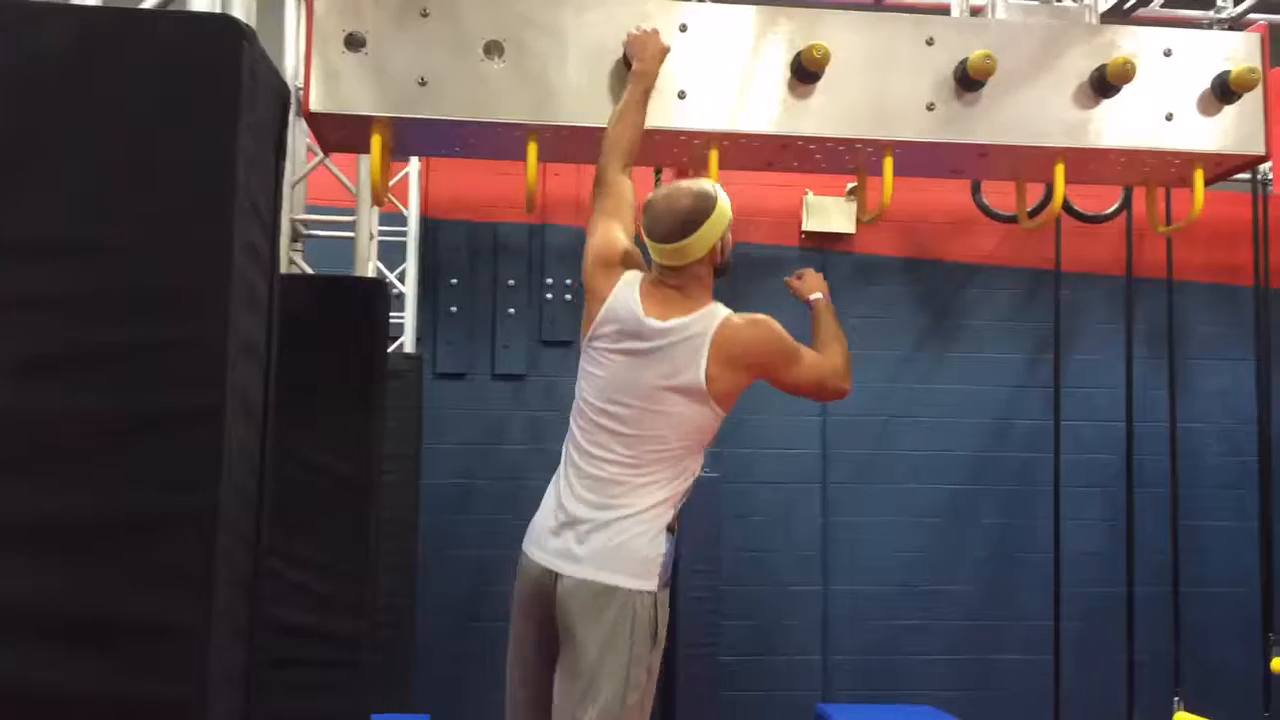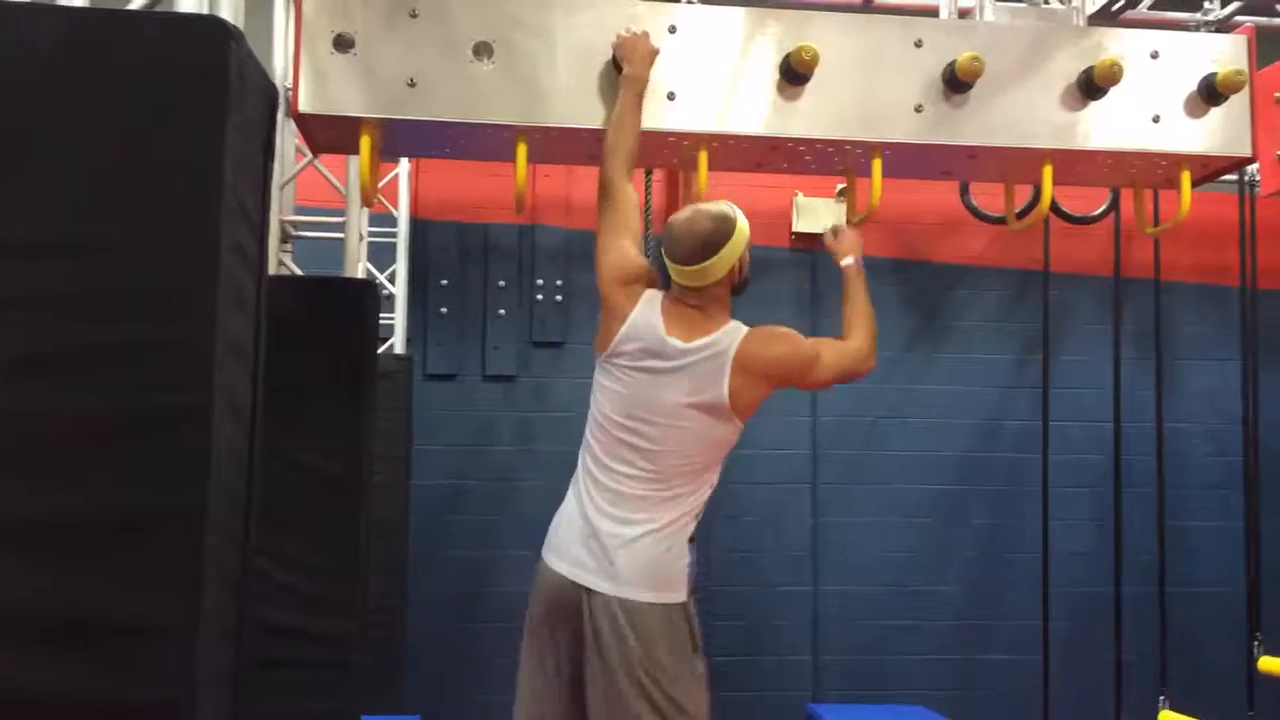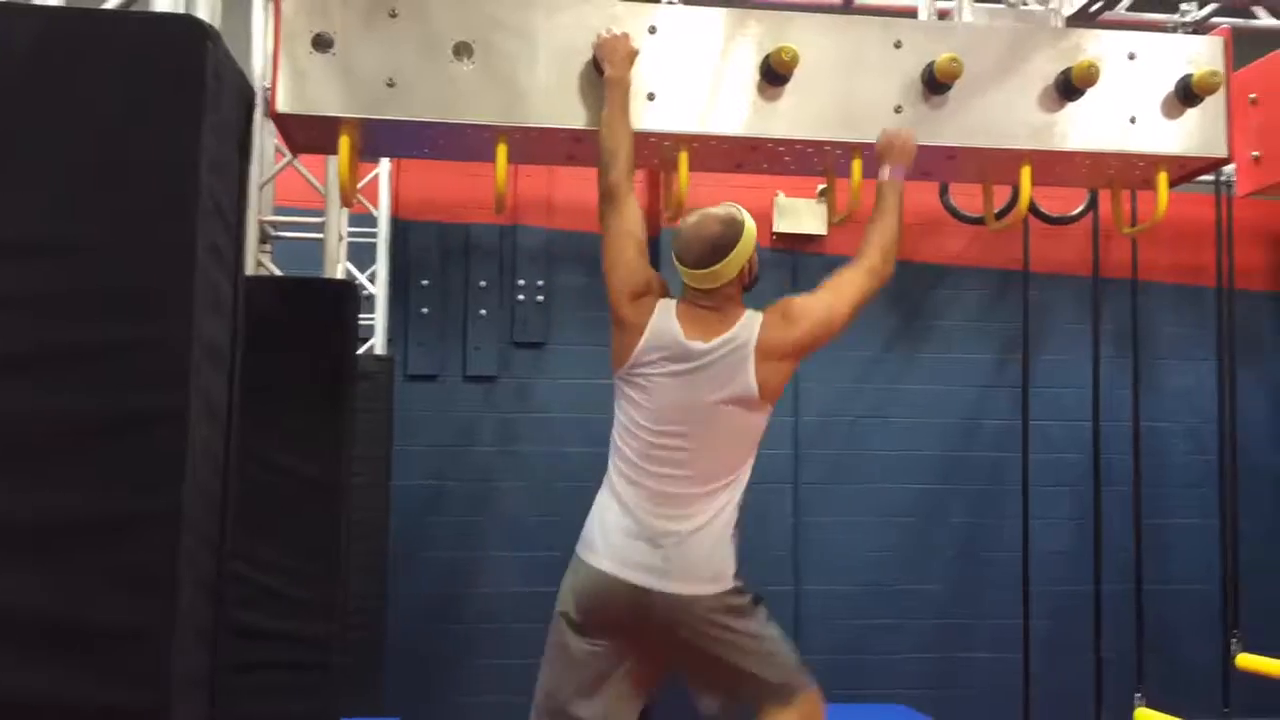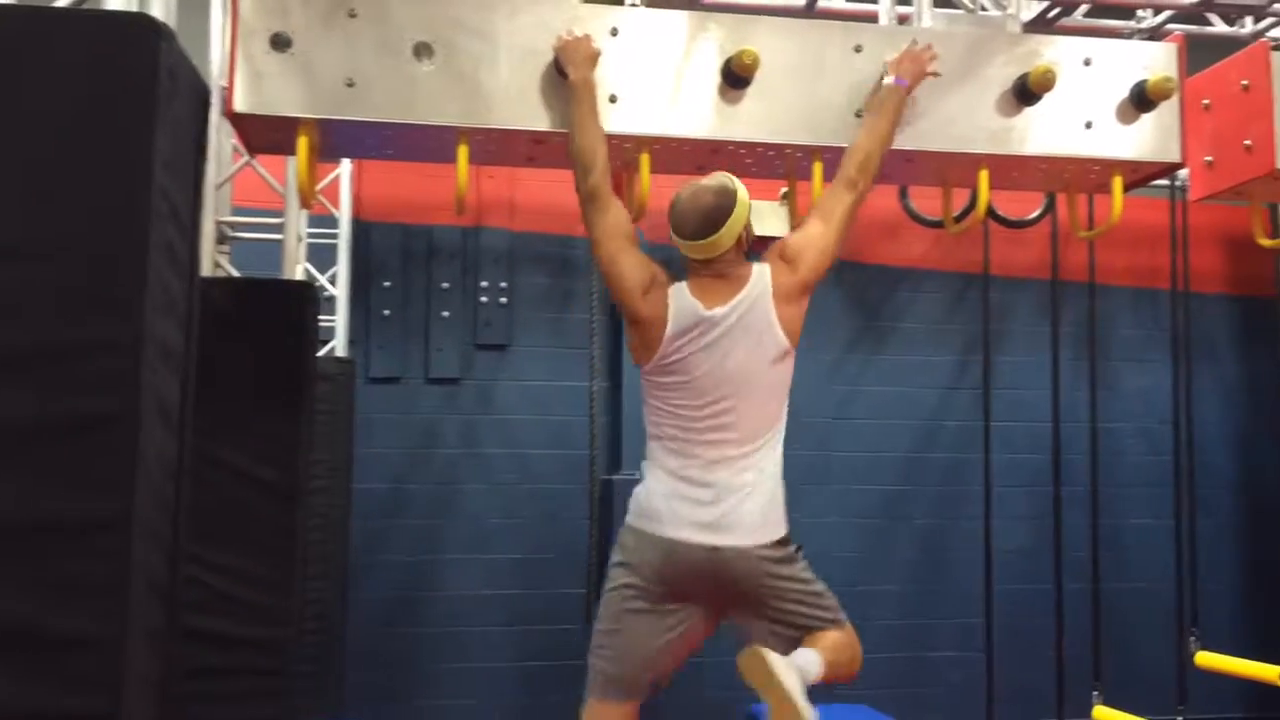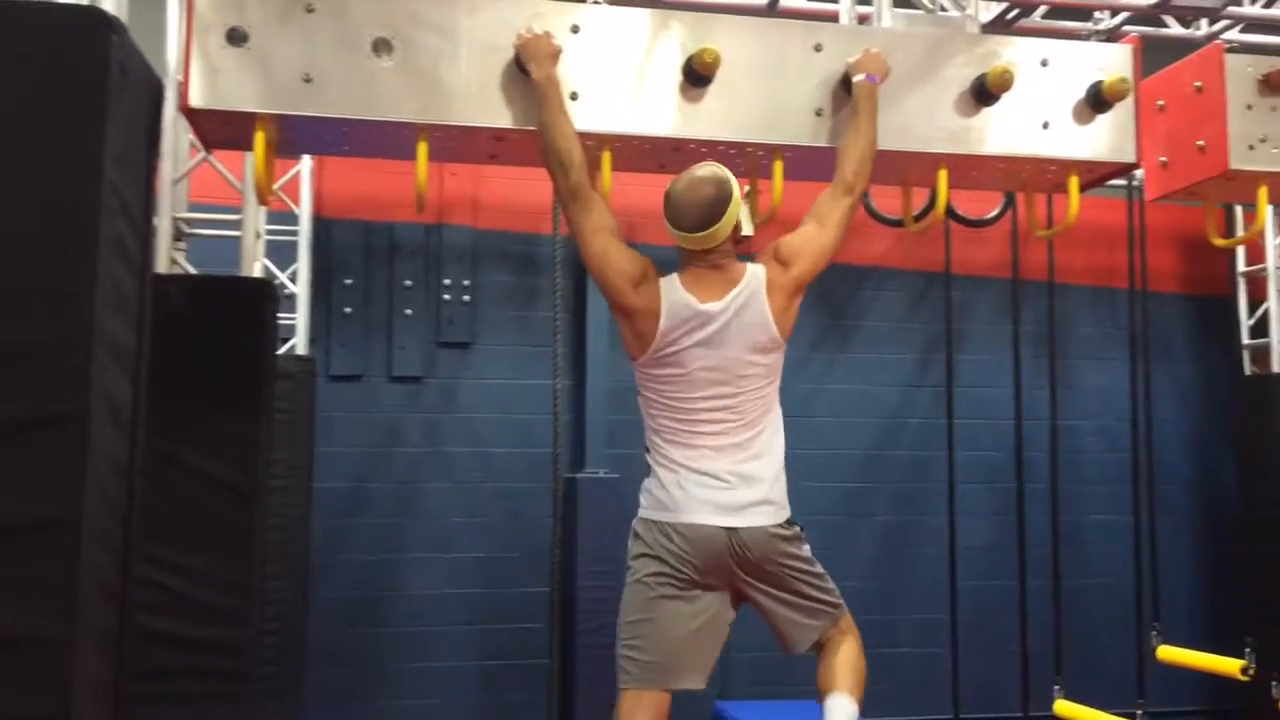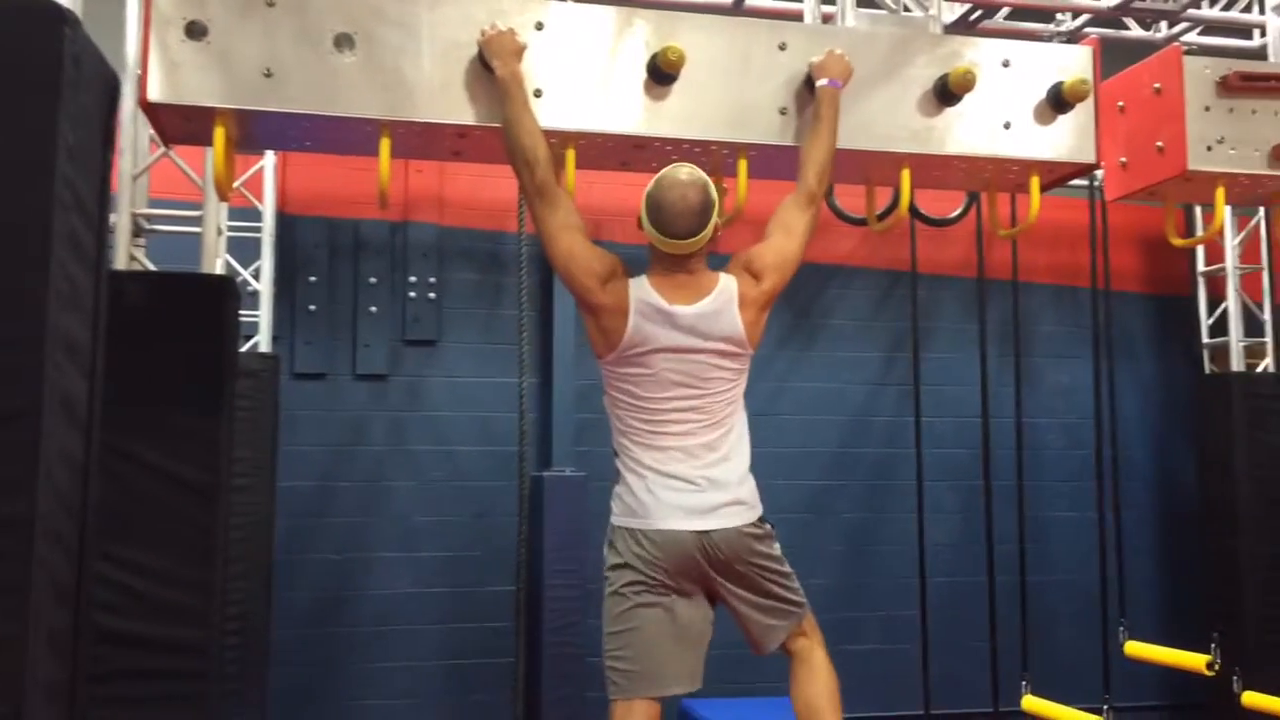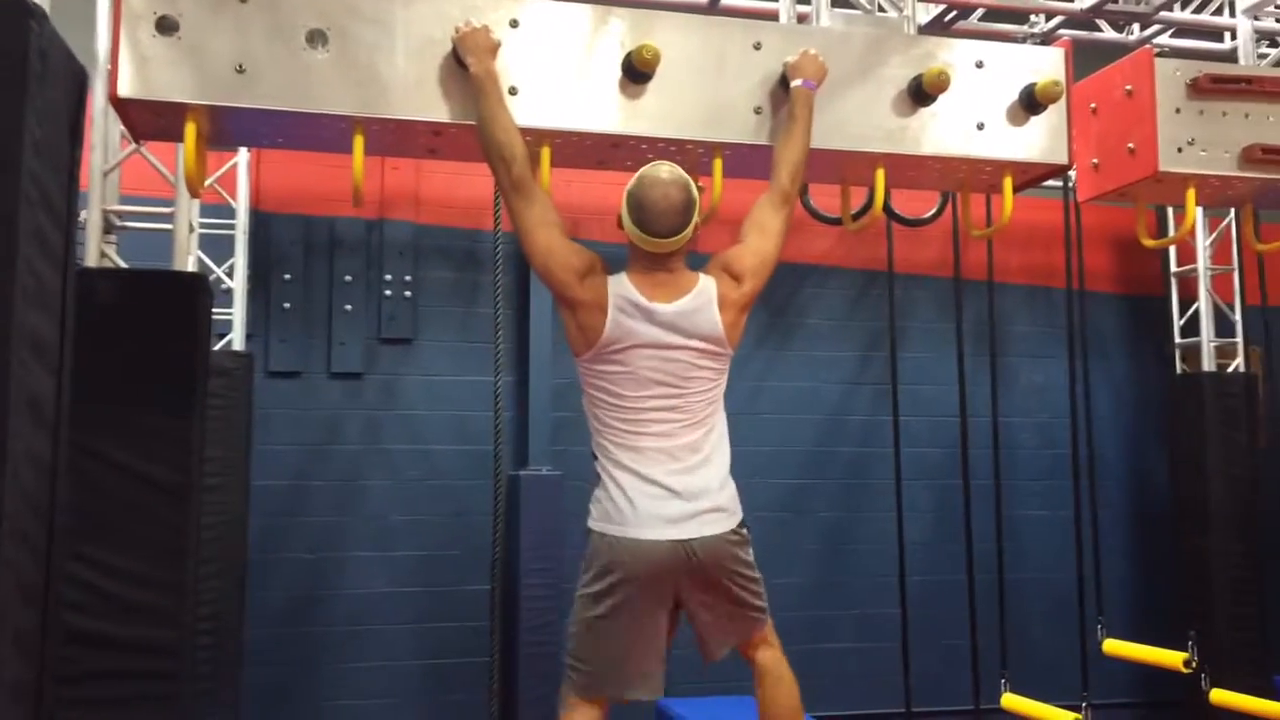
dt=0.2s
person 1, frame 1
left shoulder: (608, 287)
right shoulder: (742, 340)
left elbow: (612, 171)
right elbow: (836, 379)
left wrist: (643, 73)
right wrist: (820, 298)
left hip: (542, 556)
right hip: (619, 577)
person 1, frame 2
left shoulder: (624, 306)
right shoulder: (758, 355)
left elbow: (615, 181)
right elbow: (859, 353)
left wrist: (635, 74)
right wrist: (849, 260)
left hip: (562, 568)
right hip: (643, 590)
person 1, frame 3
left shoulder: (639, 319)
right shoulder: (774, 340)
left elbow: (614, 188)
right elbow: (873, 268)
left wrist: (616, 75)
right wrist: (892, 173)
left hip: (601, 574)
right hip: (695, 590)
person 1, frame 4
left shoulder: (648, 304)
right shoulder: (782, 288)
left elbow: (595, 189)
right elbow: (851, 180)
left wrist: (580, 80)
right wrist: (897, 82)
left hip: (656, 541)
right hip: (751, 547)
right knee: (843, 651)
person 1, frame 5
left shoulder: (640, 300)
right shoulder: (776, 284)
left elbow: (573, 186)
right elbow: (848, 187)
left wrist: (543, 77)
right wrist: (866, 83)
left hip: (674, 532)
right hip: (765, 527)
right knee: (841, 637)
person 1, frame 6
left shoulder: (610, 299)
right shoulder: (748, 293)
left elbow: (541, 184)
right elbow: (808, 193)
left wrist: (507, 73)
right wrist: (828, 89)
left hip: (647, 536)
right hip: (736, 526)
right knee: (805, 642)
person 1, frame 7
left shoulder: (588, 297)
right shoulder: (728, 294)
left elbow: (517, 181)
right elbow: (782, 193)
left wrist: (481, 69)
right wrist: (804, 89)
left hip: (627, 541)
right hip: (715, 532)
right knee: (766, 653)
